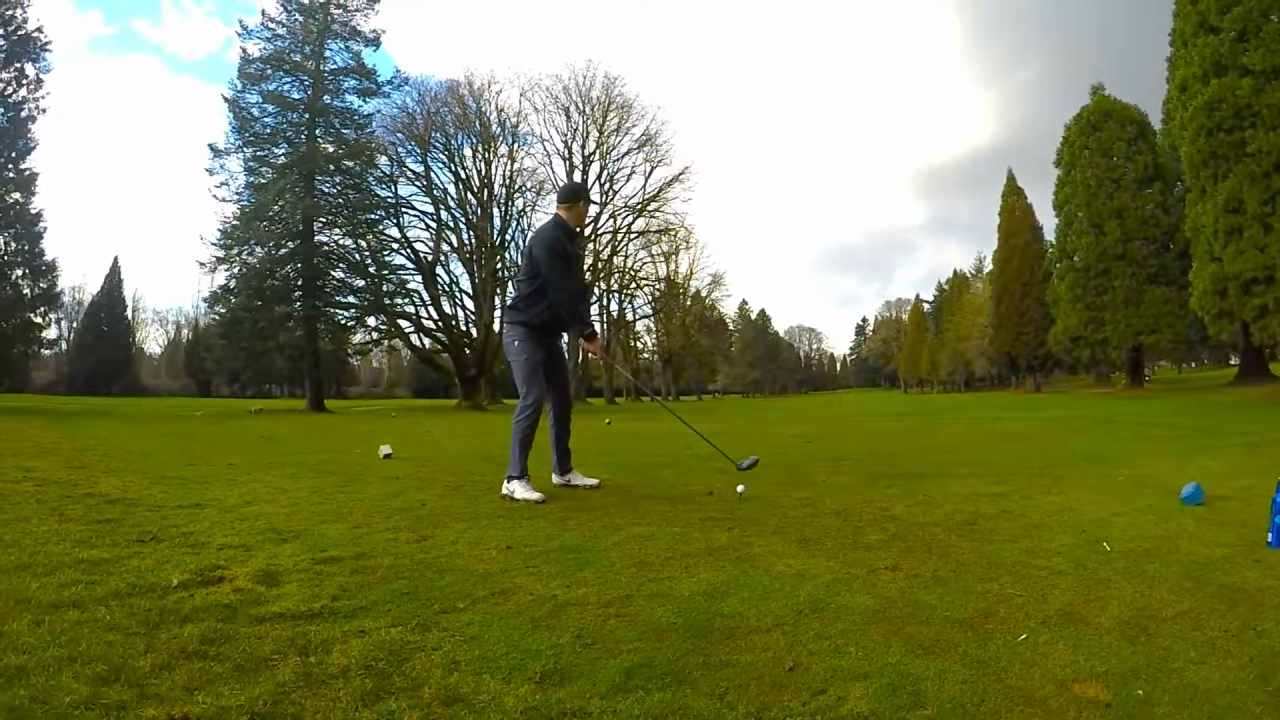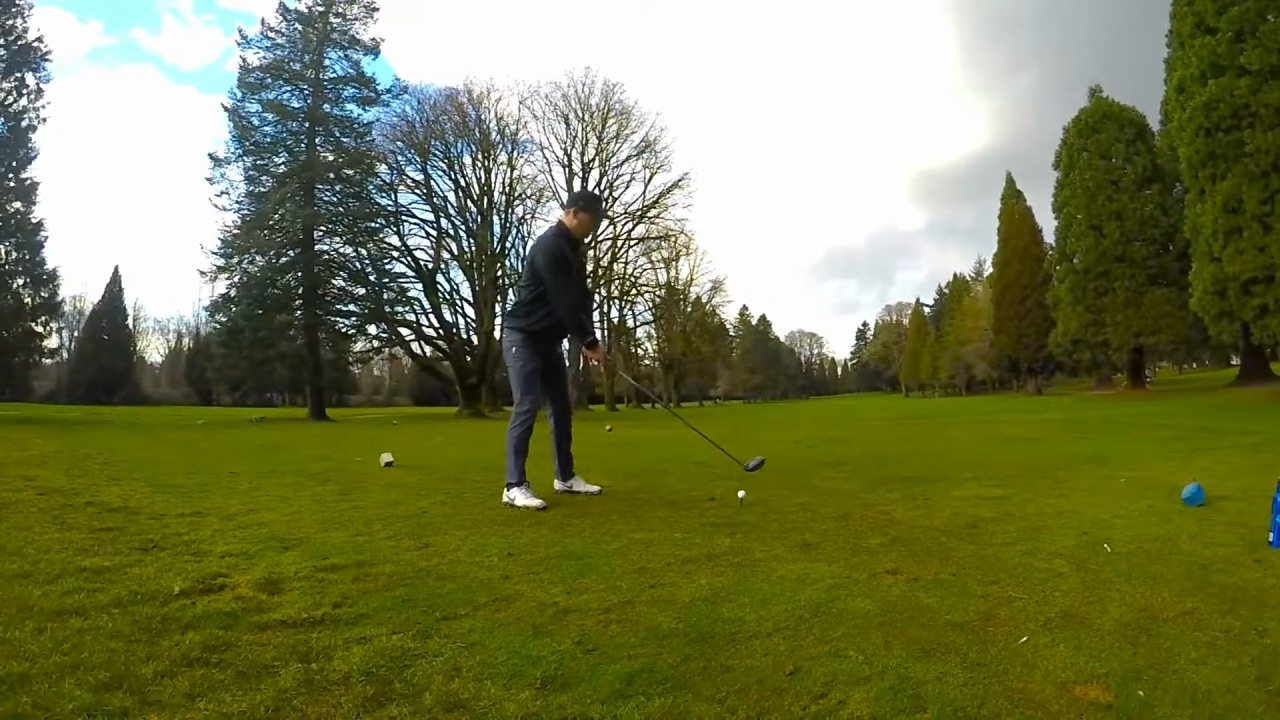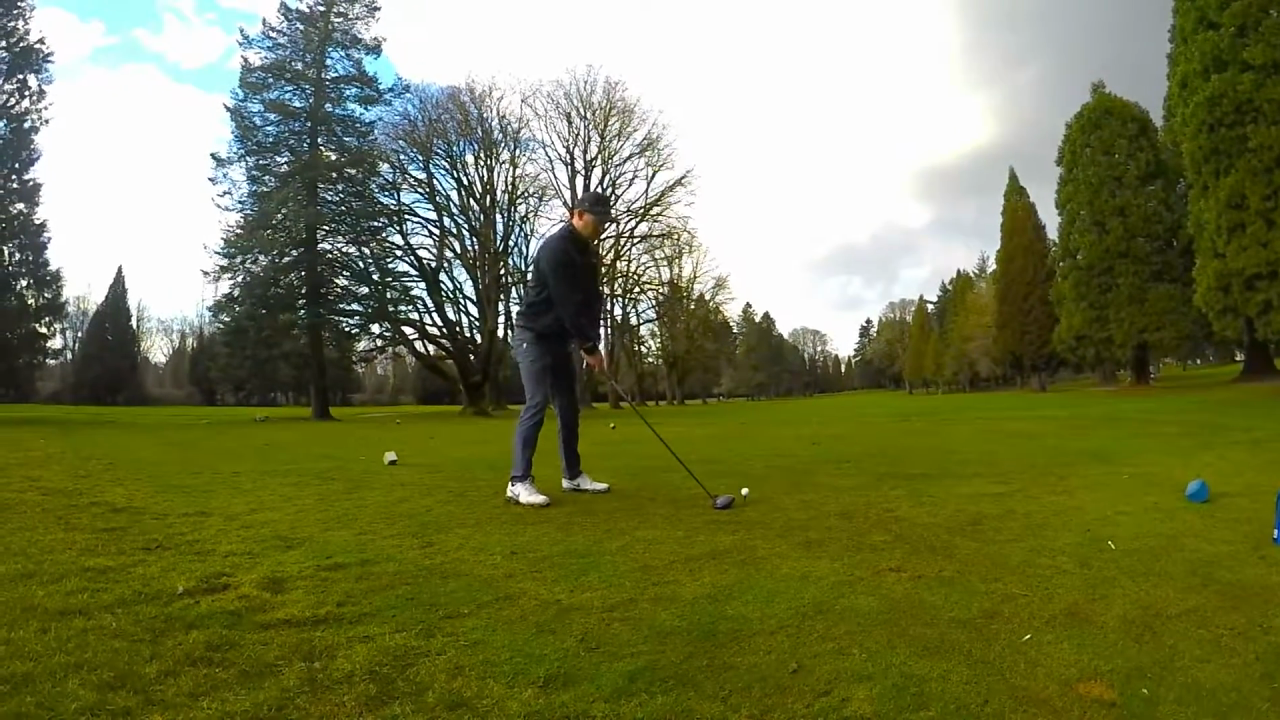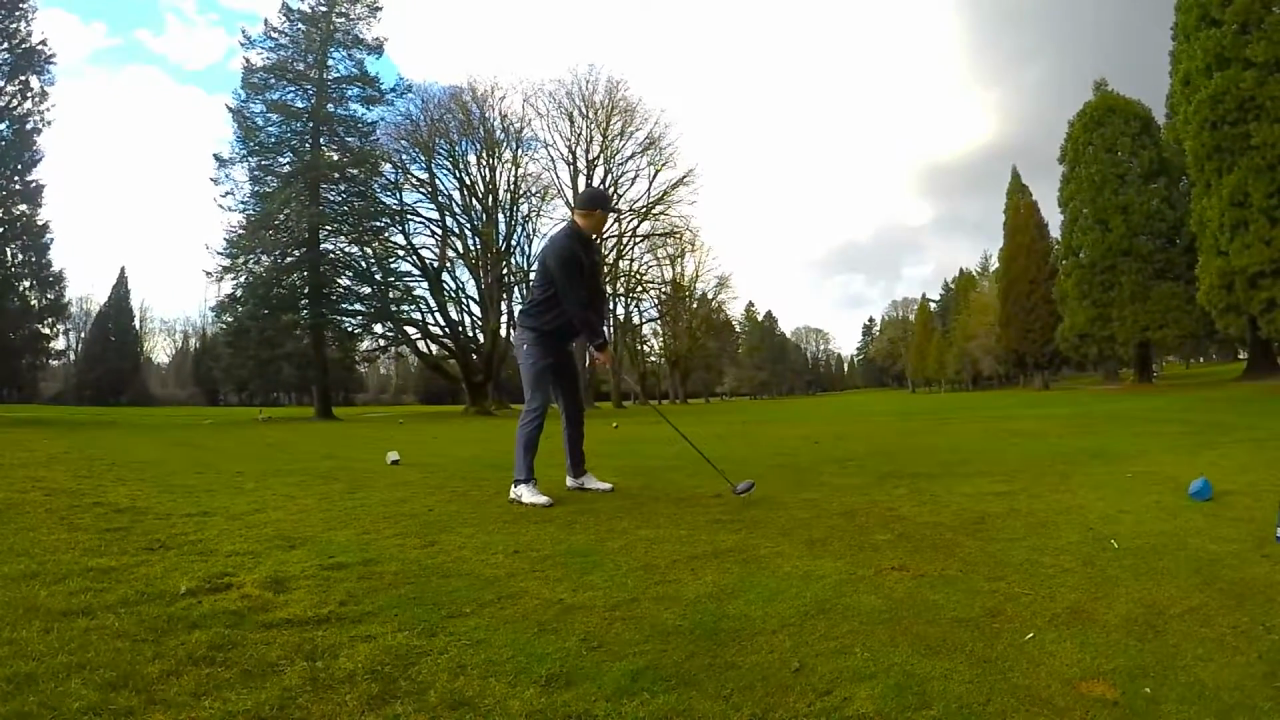
dt=1s
person 1, frame 1
left shoulder: (569, 241)
right shoulder: (548, 239)
left elbow: (577, 291)
right elbow: (562, 294)
left wrist: (584, 332)
right wrist: (588, 333)
left hip: (548, 332)
right hip: (524, 330)
left knee: (562, 401)
right knee: (533, 399)
left ankle: (563, 471)
right ankle: (515, 479)
person 1, frame 2
left shoulder: (573, 249)
right shoulder: (550, 247)
left elbow: (581, 299)
right elbow: (564, 303)
left wrist: (588, 340)
right wrist: (590, 342)
left hip: (548, 339)
right hip: (523, 337)
left knee: (561, 407)
right knee: (527, 407)
left ankle: (565, 477)
right ankle: (515, 486)
person 1, frame 3
left shoulder: (589, 252)
right shoulder: (556, 249)
left elbow: (592, 301)
right elbow: (566, 304)
left wrist: (591, 343)
right wrist: (589, 346)
left hip: (560, 339)
right hip: (534, 336)
left knee: (569, 408)
right knee: (537, 403)
left ankle: (572, 475)
right ankle: (520, 481)
person 1, frame 4
left shoulder: (590, 248)
right shoulder: (561, 247)
left elbow: (596, 299)
right elbow: (574, 303)
left wrist: (598, 341)
right wrist: (599, 343)
left hip: (561, 338)
right hip: (535, 336)
left knee: (574, 406)
right knee: (537, 405)
left ankle: (577, 474)
right ankle: (522, 483)
